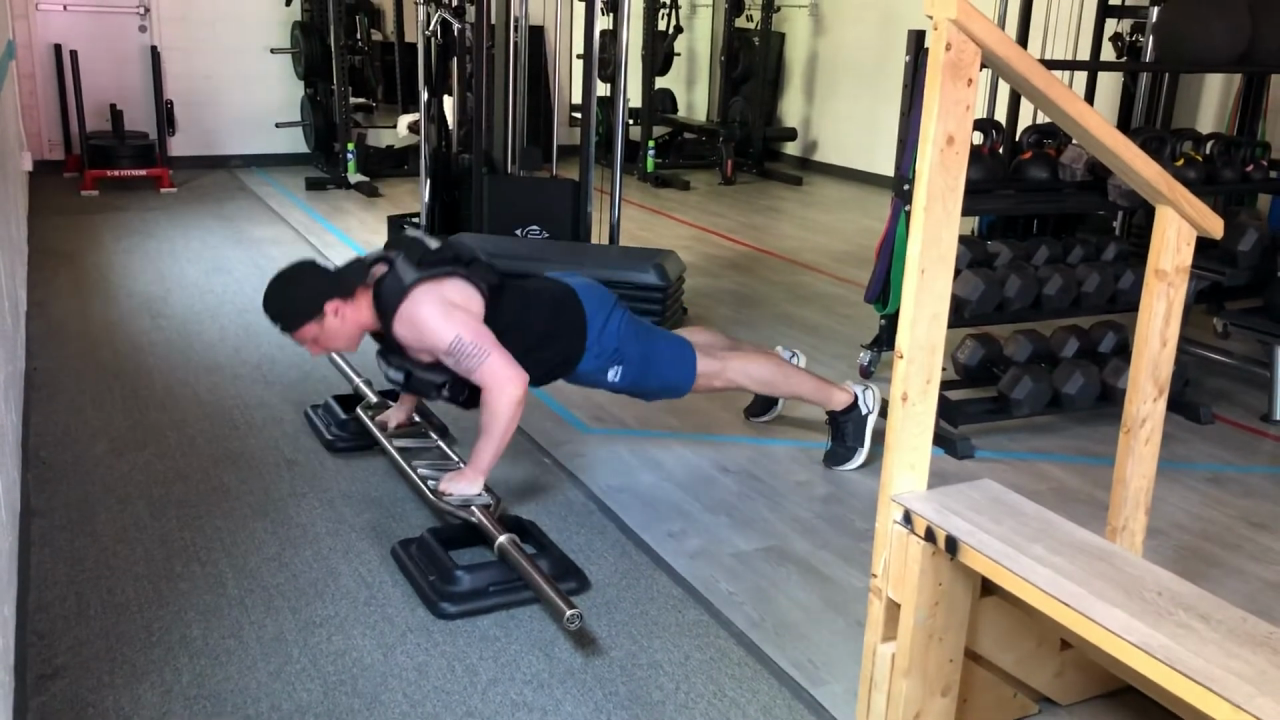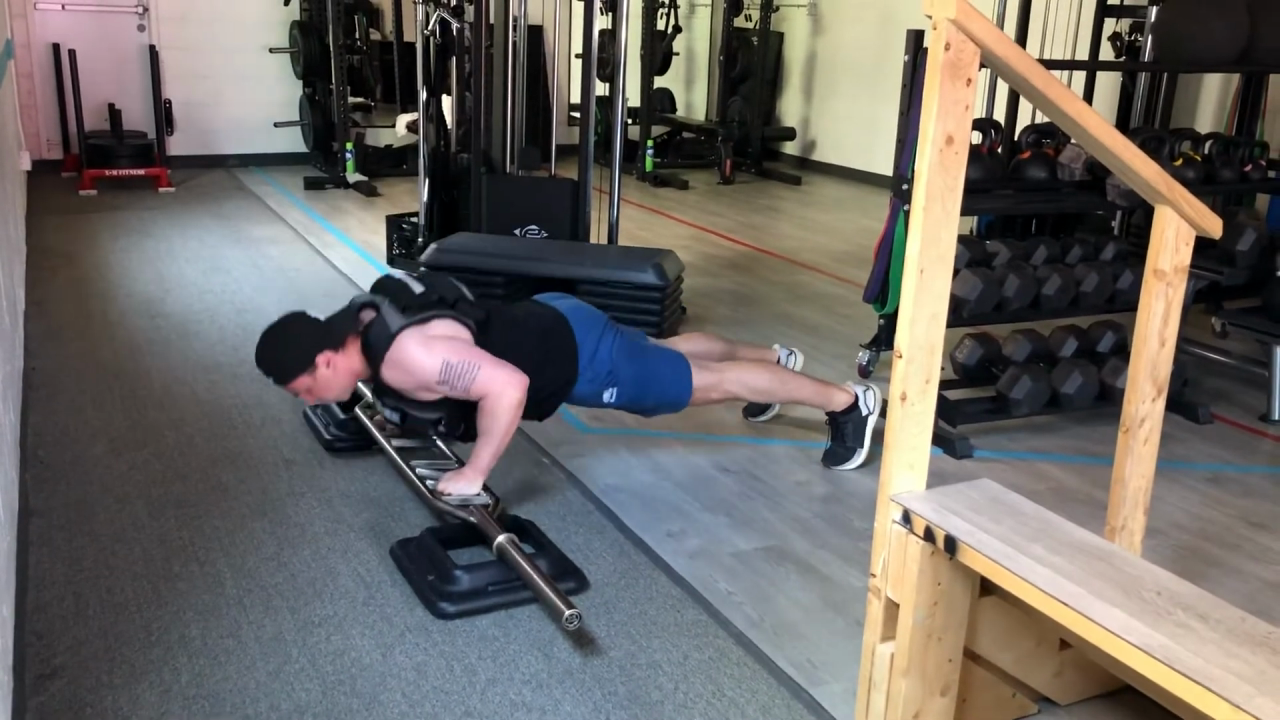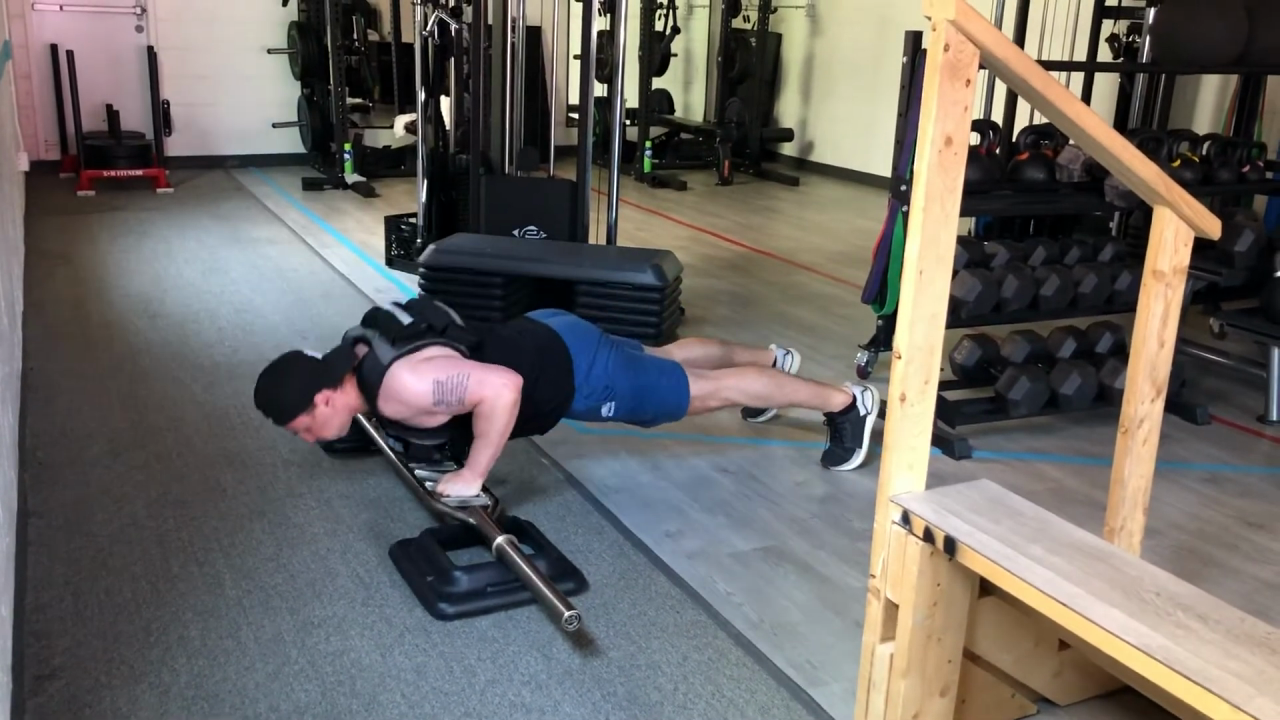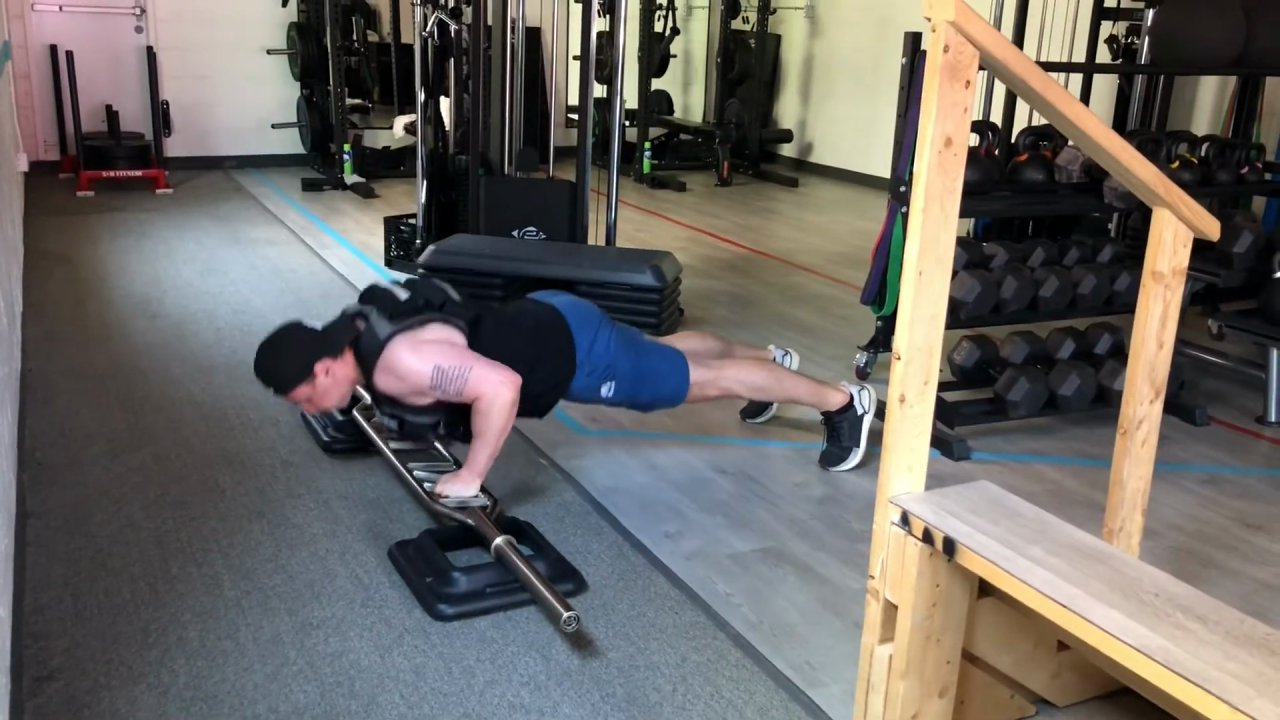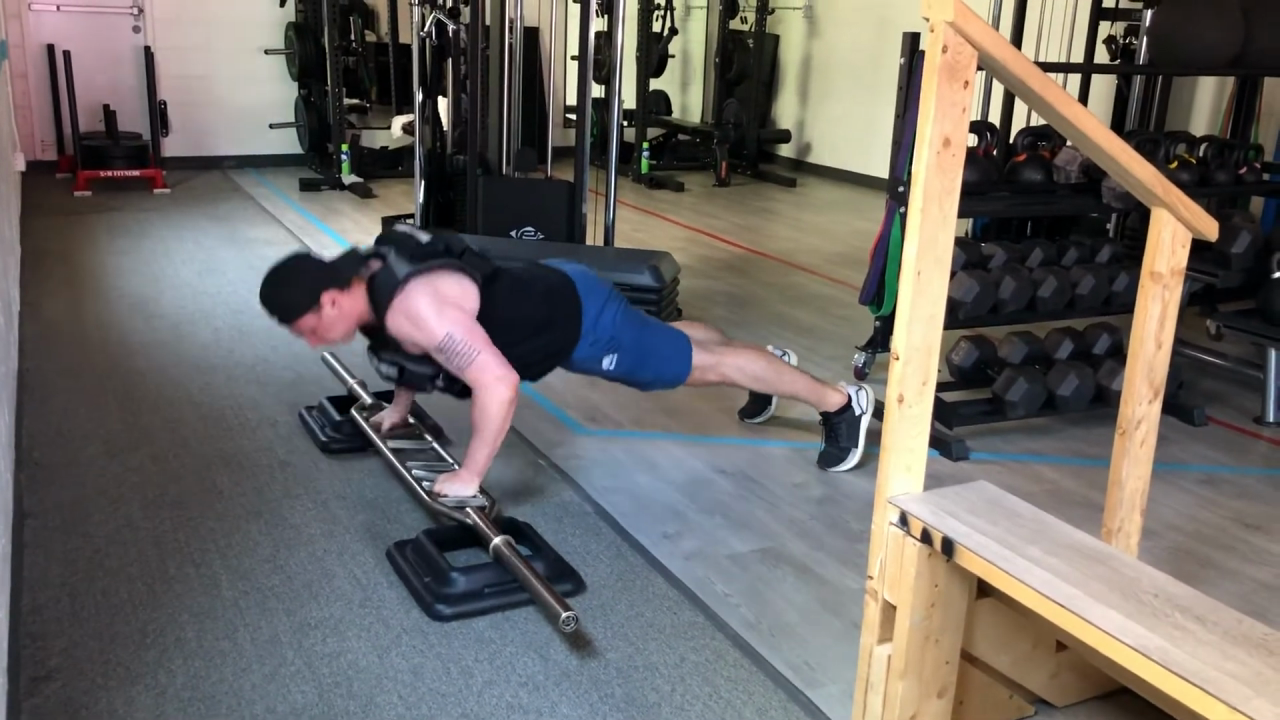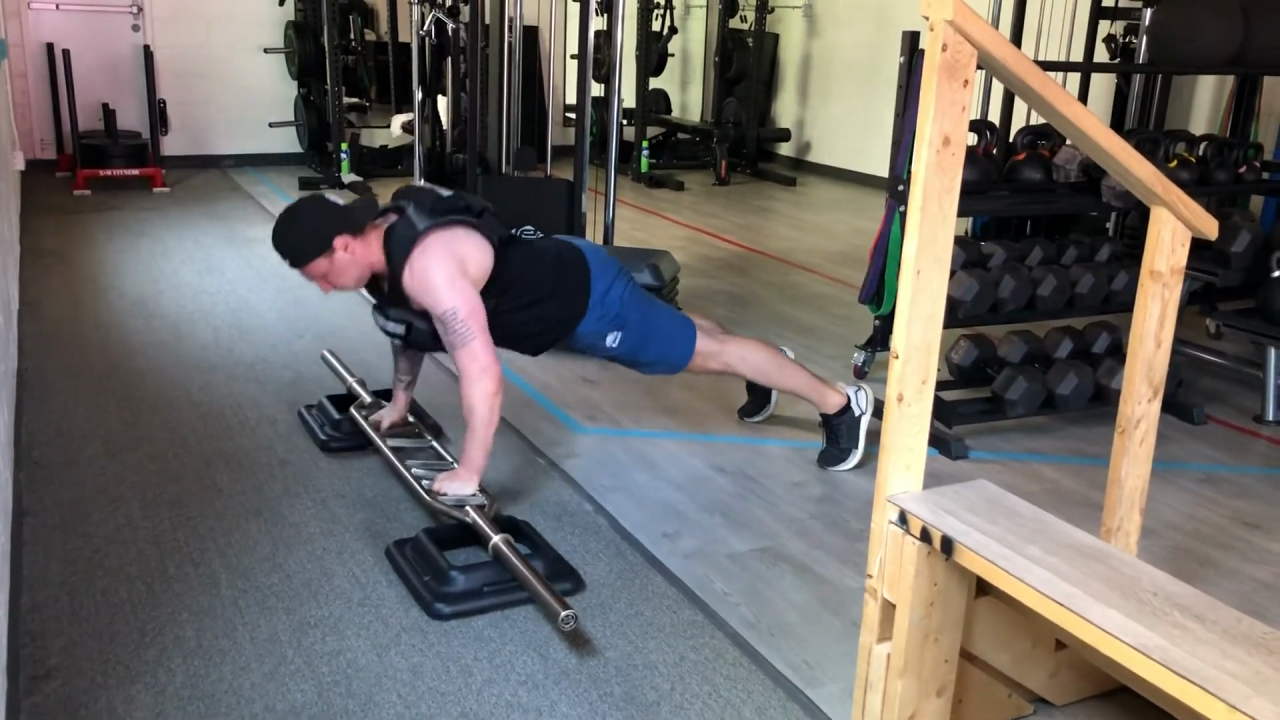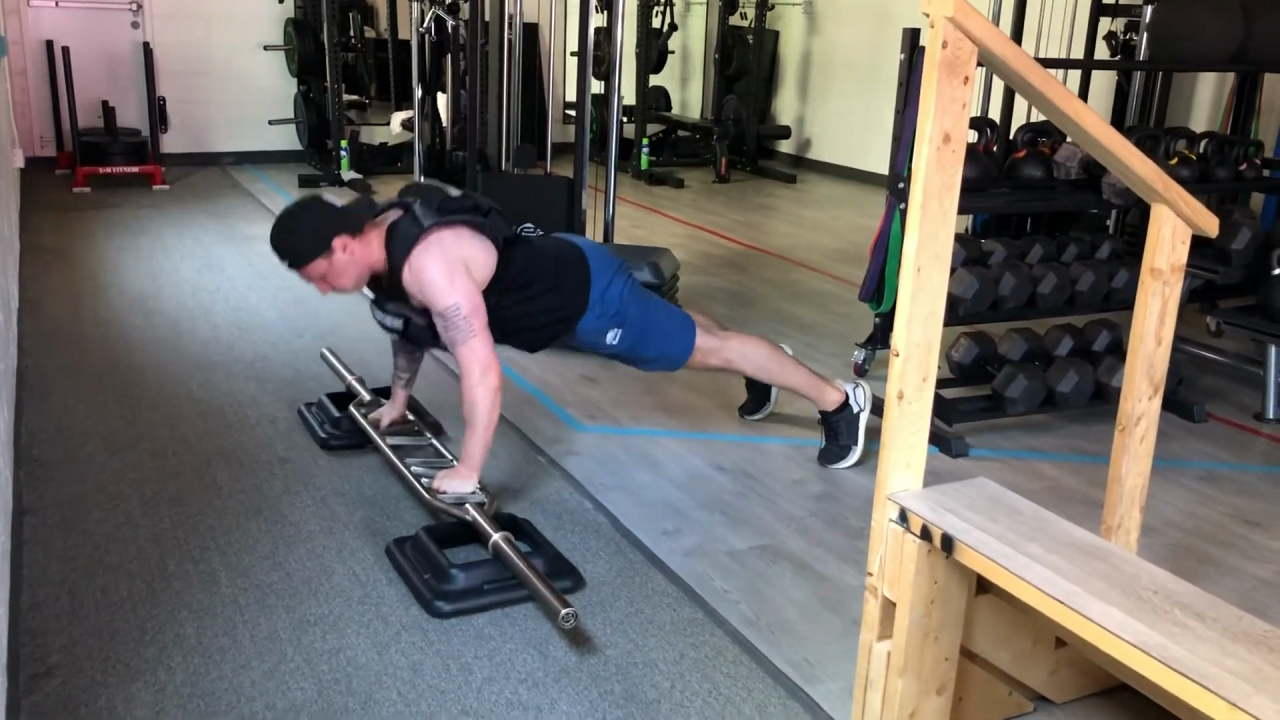
dt=0.2s
person 1, frame 1
left shoulder: (417, 313)
right shoulder: (374, 282)
left elbow: (508, 384)
left wrist: (474, 476)
right wrist: (405, 403)
left hip: (586, 335)
right hip: (555, 303)
left knee: (710, 372)
right knee: (678, 344)
left ankle: (848, 401)
right ankle: (776, 354)
person 1, frame 2
left shoulder: (402, 358)
right shoulder: (363, 323)
left elbow: (509, 387)
left wrist: (473, 475)
left hip: (579, 358)
right hip: (549, 320)
left knee: (706, 384)
right knee: (669, 350)
left ankle: (847, 400)
right ankle: (770, 354)
person 1, frame 3
left shoulder: (397, 388)
right shoulder: (358, 352)
left elbow: (503, 386)
left wrist: (472, 476)
left hip: (576, 375)
right hip: (545, 336)
left knee: (704, 392)
right knee: (664, 357)
left ankle: (845, 400)
right ankle: (768, 357)
person 1, frame 4
left shoulder: (395, 365)
right shoulder: (356, 332)
left elbow: (502, 384)
left wrist: (471, 476)
right wrist: (402, 413)
left hip: (574, 352)
right hip: (545, 318)
left knee: (704, 379)
right knee: (665, 349)
left ankle: (843, 400)
right ankle: (768, 356)
person 1, frame 5
left shoulder: (410, 310)
right shoulder: (367, 277)
left elbow: (499, 383)
left wrist: (469, 477)
right wrist: (400, 404)
left hip: (580, 322)
right hip: (549, 291)
left knee: (705, 365)
right knee: (672, 338)
left ankle: (840, 400)
right ankle: (770, 355)
person 1, frame 6
left shoulder: (427, 265)
right shoulder: (380, 236)
left elbow: (482, 374)
right elbow: (411, 321)
left wrist: (468, 475)
right wrist: (400, 400)
left hip: (588, 297)
right hip: (558, 281)
left knee: (705, 352)
right knee: (680, 331)
left ankle: (840, 402)
right ankle: (772, 359)
person 1, frame 7
left shoulder: (428, 261)
right shoulder: (380, 236)
left elbow: (481, 369)
right elbow: (408, 319)
left wrist: (467, 473)
right wrist: (398, 398)
left hip: (588, 294)
right hip: (557, 284)
left knee: (707, 349)
right knee: (680, 328)
left ankle: (838, 400)
right ankle: (768, 370)
